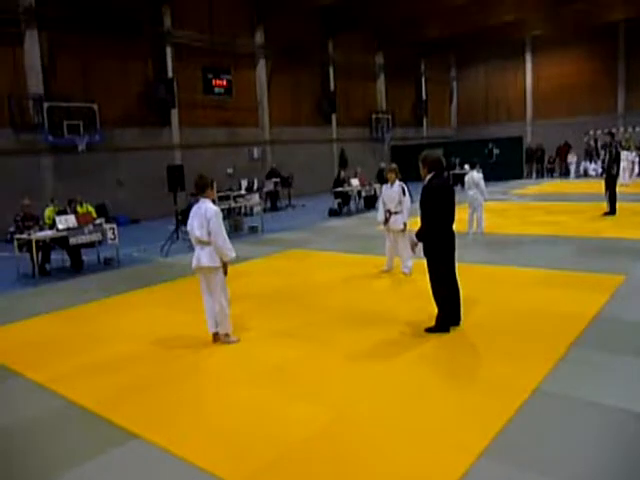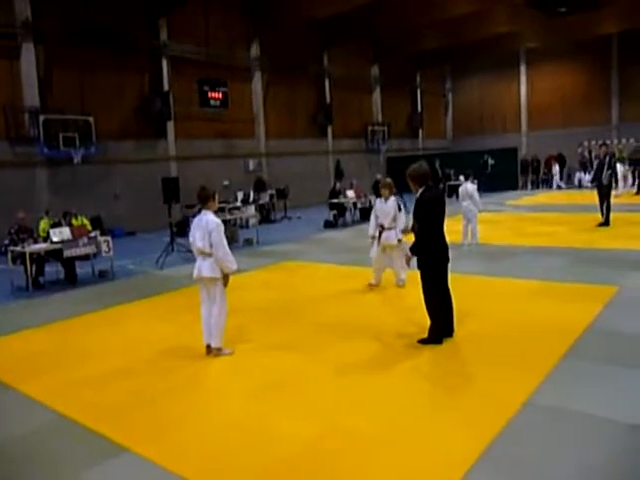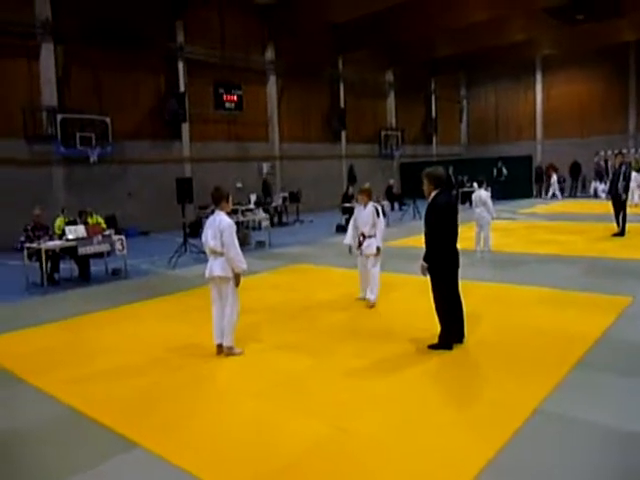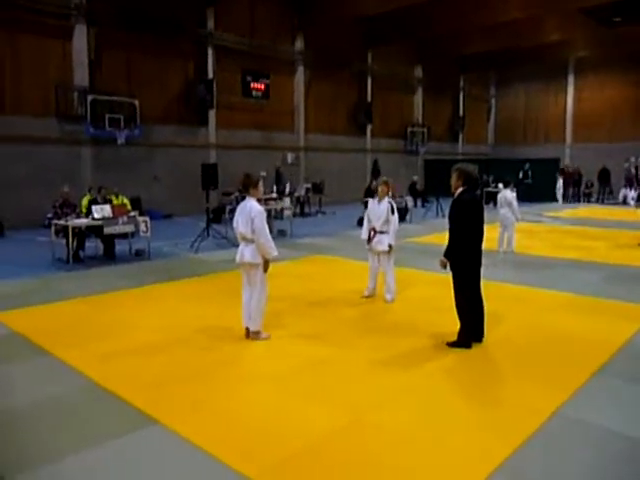
dt=0.7s
person 1, frame 1
left shoulder: (430, 187)
right shoulder: (445, 183)
left elbow: (429, 218)
left wrist: (418, 237)
left hip: (435, 241)
right hip: (447, 237)
left knee: (439, 282)
right knee: (449, 278)
left ankle: (443, 322)
right ankle: (454, 317)
person 1, frame 2
left shoulder: (424, 199)
right shoulder: (436, 192)
left elbow: (424, 232)
left wrist: (412, 251)
right wrist: (414, 227)
left hip: (430, 252)
right hip: (440, 249)
left knee: (432, 294)
right knee: (442, 290)
left ankle: (436, 334)
right ankle: (447, 329)
person 1, frame 3
left shoulder: (436, 204)
right shoulder: (448, 199)
left elbow: (434, 237)
left wrist: (426, 260)
left hip: (439, 259)
right hip: (450, 255)
left knee: (442, 299)
right knee: (452, 295)
left ankle: (447, 339)
right ankle: (457, 334)
person 1, frame 4
left shoulder: (461, 201)
right shoulder: (475, 198)
left elbow: (457, 233)
left wrist: (447, 256)
left hip: (463, 256)
right hip: (474, 253)
left knee: (463, 297)
right knee: (474, 294)
left ankle: (465, 338)
right ankle: (477, 333)
person 2, frame 1
left shoulder: (194, 210)
right shoulder: (213, 210)
left elbow: (192, 233)
right elbow: (219, 237)
right wrist: (226, 258)
left hip: (200, 256)
right hip: (213, 256)
left knee: (208, 295)
right knee: (221, 296)
left ankle: (215, 332)
right ankle: (225, 333)
person 2, frame 2
left shoulder: (196, 221)
right shoulder: (214, 222)
left elbow: (194, 245)
right elbow: (220, 249)
right wrist: (227, 270)
left hip: (201, 267)
right hip: (214, 267)
left knee: (206, 306)
right knee: (218, 307)
left ankle: (209, 344)
right ankle: (216, 347)
person 2, frame 3
left shoulder: (210, 221)
right shoulder: (227, 222)
right elbow: (231, 249)
right wrist: (238, 270)
left hip: (213, 266)
right hip: (225, 267)
left knee: (218, 306)
right knee: (230, 307)
left ankle: (219, 344)
right ankle: (228, 346)
person 2, frame 4
left shoulder: (241, 207)
right shoulder: (257, 209)
right elbow: (262, 236)
right wrist: (268, 256)
left hip: (244, 252)
right hip: (255, 253)
left knee: (248, 291)
right knee: (259, 292)
left ankle: (248, 327)
right ankle: (255, 330)
person 3, frame 1
left shoulder: (401, 187)
right shoulder: (385, 187)
left elbow: (406, 204)
right elbow: (382, 204)
left wrist: (404, 221)
right wrist: (383, 219)
left hip: (398, 219)
right hip: (388, 219)
left knee: (403, 244)
right knee: (389, 244)
left ankle: (406, 267)
right ankle: (389, 266)
person 3, frame 2
left shoulder: (396, 203)
right shoulder: (378, 202)
left elbow: (401, 220)
right elbow: (374, 217)
left wrist: (399, 236)
right wrist: (372, 233)
left hip: (391, 234)
right hip: (380, 234)
left knee: (397, 259)
right knee: (375, 257)
left ankle: (401, 280)
right ankle: (376, 280)
person 3, frame 3
left shoulder: (375, 208)
right shoulder: (358, 208)
left elbow: (380, 227)
right elbow: (353, 225)
left wrist: (378, 245)
right wrist: (350, 242)
left hip: (372, 242)
right hip: (361, 242)
left knee: (373, 270)
right knee: (362, 270)
left ankle: (371, 298)
right ankle: (364, 294)
person 3, frame 4
left shoulder: (390, 204)
right shoulder: (371, 202)
left elbow: (394, 224)
right elbow: (367, 219)
left wrist: (390, 242)
right wrist: (366, 237)
left hip: (384, 238)
right hip: (373, 237)
left knee: (387, 267)
right knee: (373, 266)
left ankle: (389, 295)
right ankle: (370, 291)
